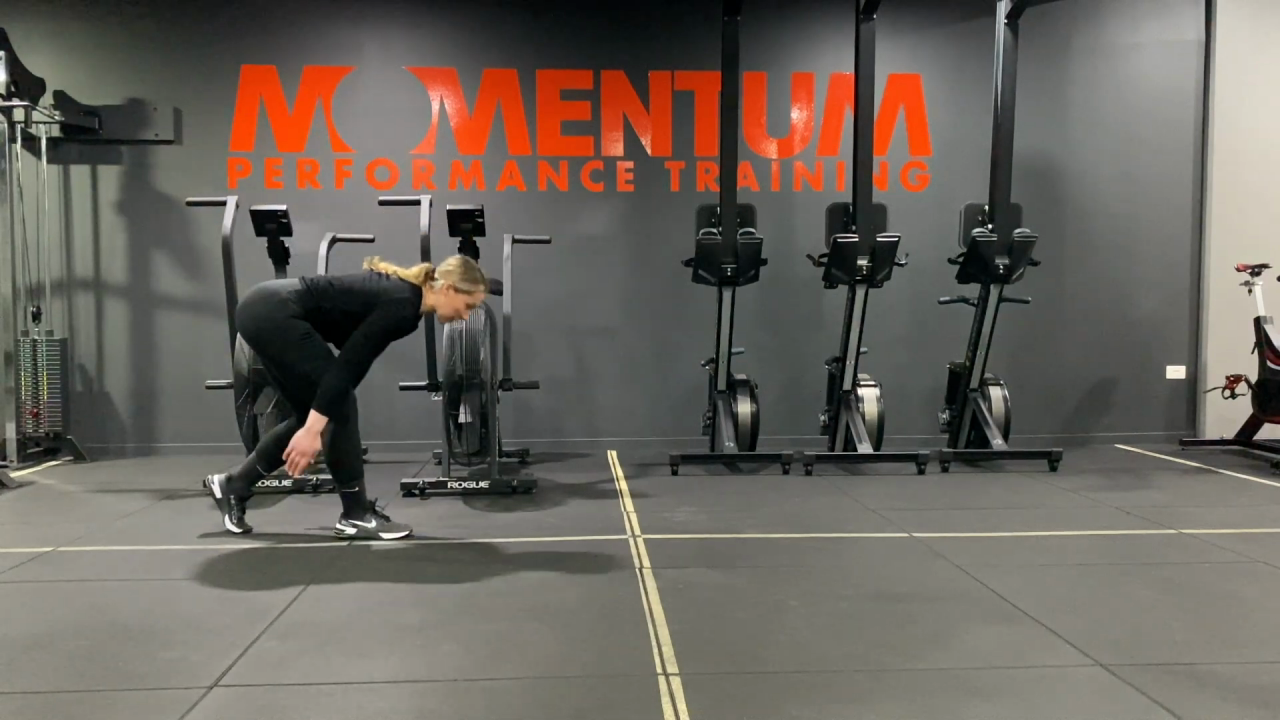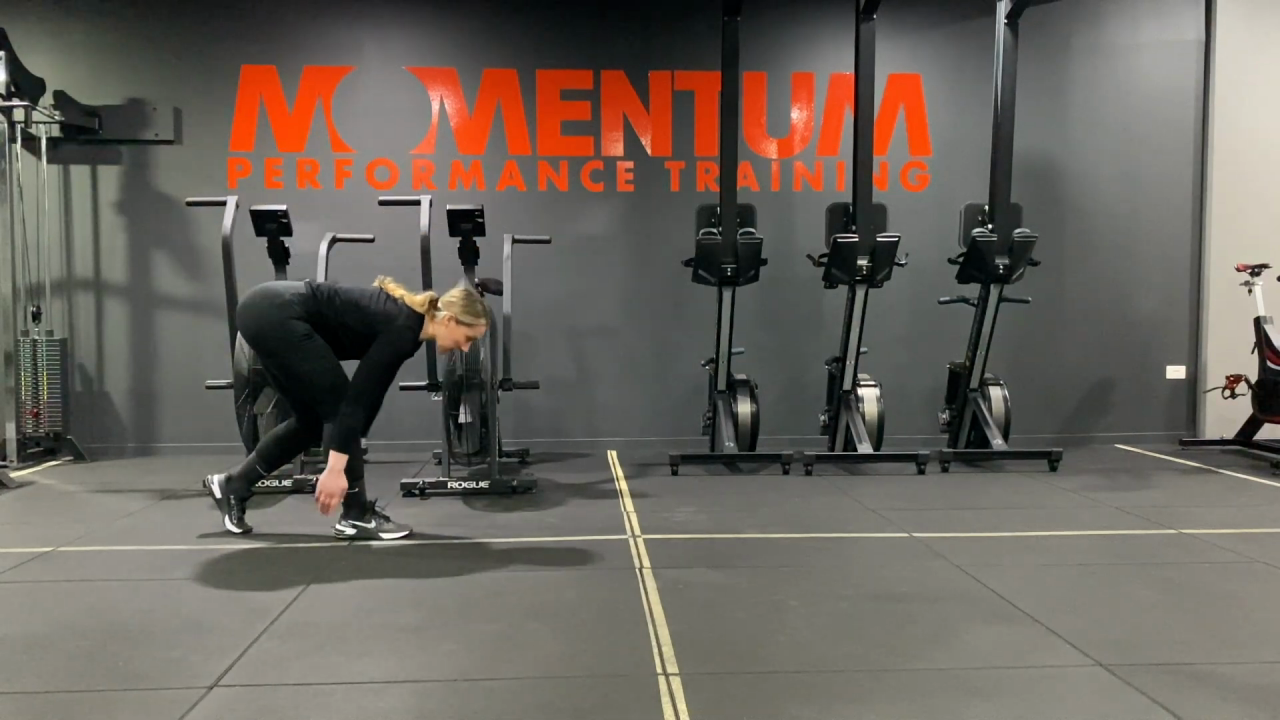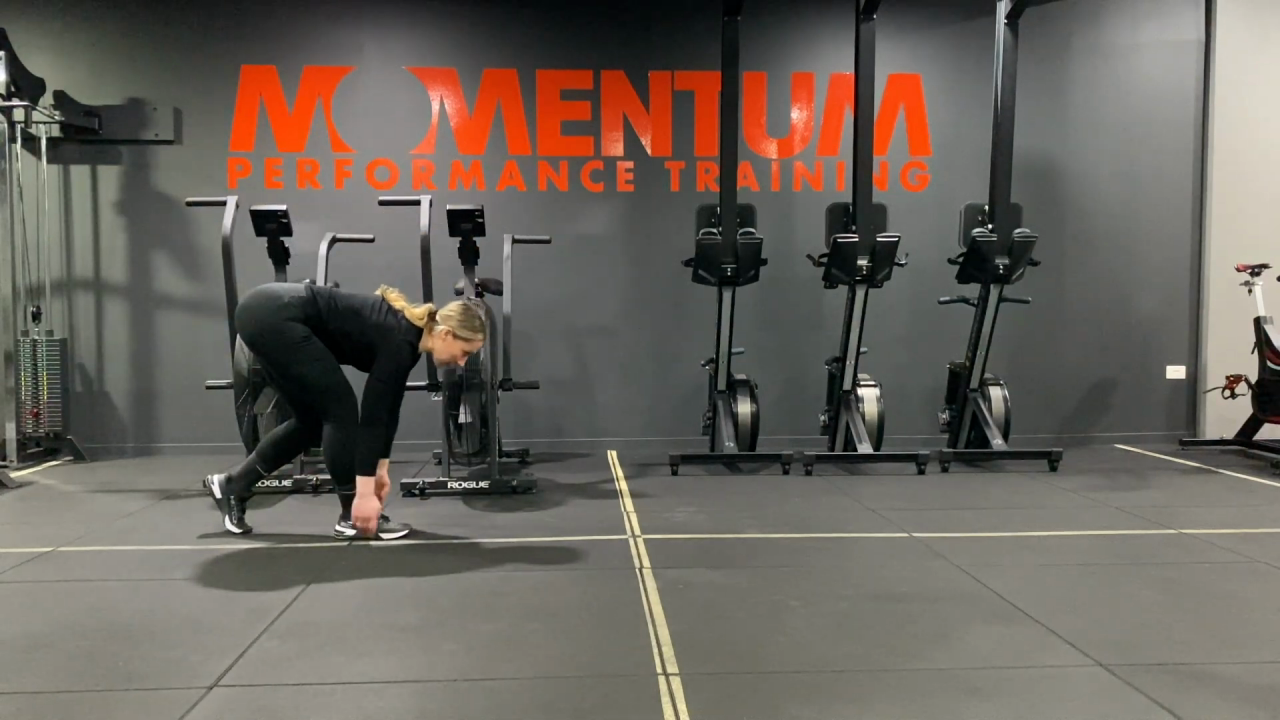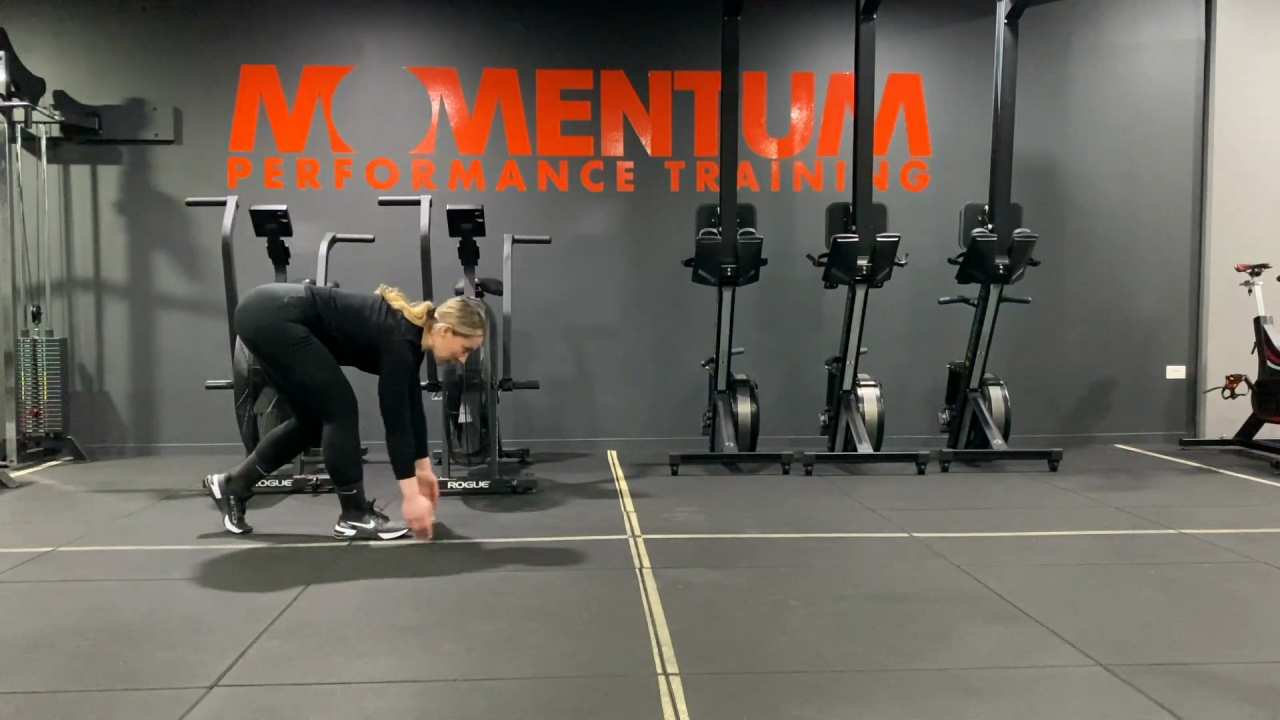
dt=0.2s
person 1, frame 1
left shoulder: (405, 297)
right shoulder: (401, 307)
left elbow: (354, 361)
right elbow: (345, 365)
left wrist: (316, 423)
right wrist: (314, 428)
left hip: (264, 312)
right hip: (274, 315)
left knee: (325, 411)
right knee: (337, 407)
left ankle: (233, 486)
right ankle: (356, 515)
person 1, frame 2
left shoulder: (408, 323)
right shoulder: (401, 331)
left elbow: (372, 395)
right elbow: (357, 398)
left wrist: (347, 452)
right wrist: (336, 469)
left hip: (265, 312)
right hip: (275, 317)
left knee: (312, 418)
right knee: (335, 407)
left ankle: (232, 486)
right ankle: (357, 516)
person 1, frame 3
left shoulder: (408, 335)
right shoulder: (399, 342)
left elbow: (388, 411)
right elbow: (373, 416)
left wrist: (381, 468)
right wrist: (365, 493)
left hip: (265, 314)
right hip: (273, 318)
left knee: (313, 418)
right knee: (339, 409)
left ankle: (232, 486)
right ankle: (353, 517)
person 1, frame 4
left shoulder: (409, 334)
right shoulder: (400, 342)
left elbow: (411, 409)
right elbow: (395, 420)
left wrist: (423, 467)
right wrist: (410, 494)
left hip: (265, 315)
right hip: (273, 320)
left knee: (313, 418)
right knee: (340, 410)
left ankle: (232, 486)
right ankle: (355, 515)
